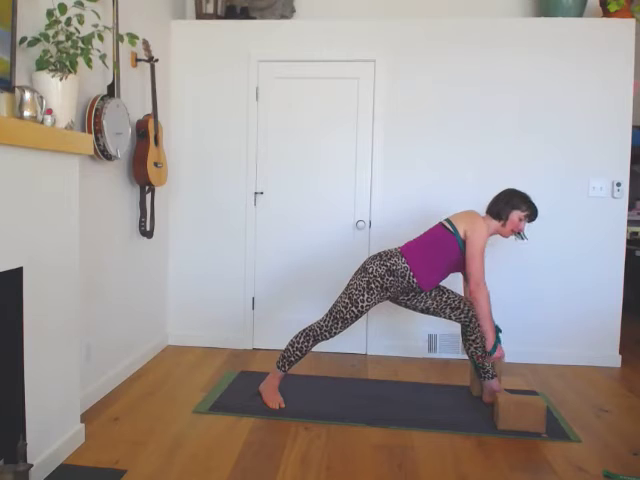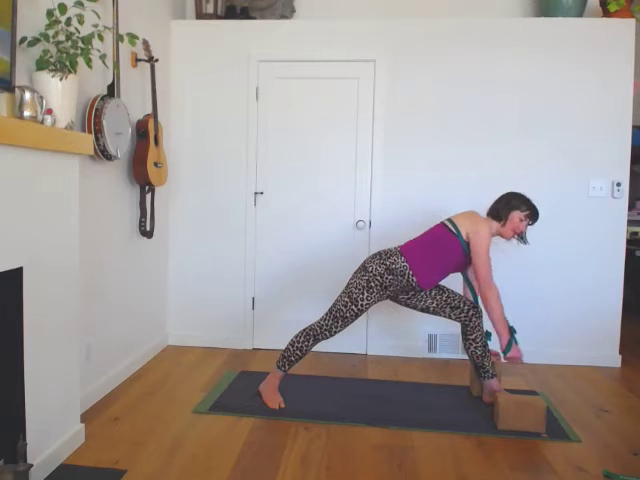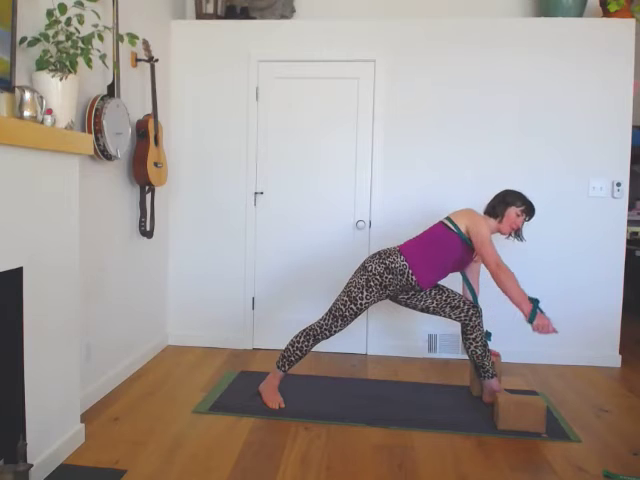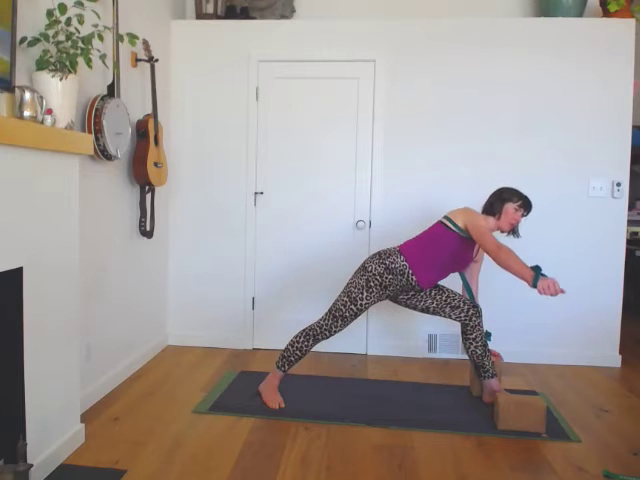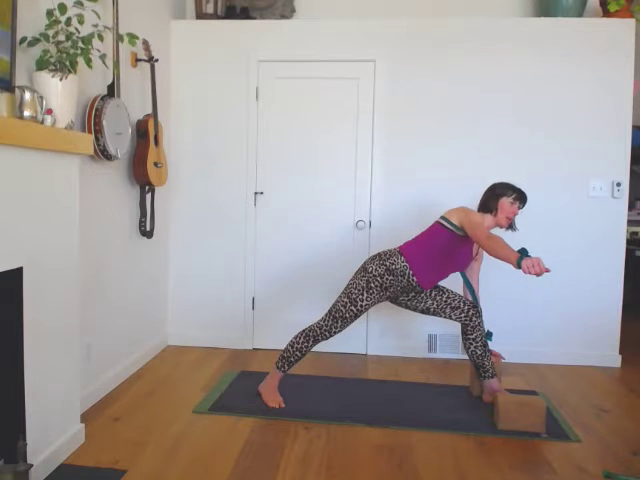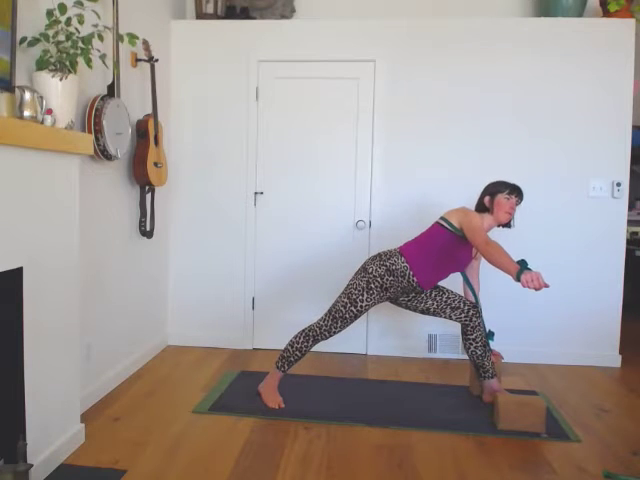
dt=0.3s
person 1, frame 1
left shoulder: (477, 239)
right shoulder: (476, 223)
left elbow: (472, 296)
right elbow: (477, 287)
left wrist: (484, 338)
right wrist: (492, 339)
left hip: (408, 287)
right hip: (386, 272)
left knee: (469, 313)
right knee: (330, 326)
left ankle: (490, 386)
right ankle: (271, 381)
person 1, frame 2
left shoulder: (477, 243)
right shoulder: (477, 224)
left elbow: (472, 294)
right elbow: (487, 288)
left wrist: (480, 344)
right wrist: (506, 339)
left hip: (408, 286)
right hip: (385, 270)
left knee: (470, 311)
right knee: (329, 325)
left ankle: (490, 386)
right ankle: (271, 381)
person 1, frame 3
left shoulder: (477, 248)
right shoulder: (474, 219)
left elbow: (470, 296)
right elbow: (497, 269)
left wrist: (480, 344)
right wrist: (531, 311)
left hip: (408, 287)
right hip: (386, 270)
left knee: (470, 311)
right knee: (329, 325)
left ankle: (490, 386)
right ankle: (271, 381)
person 1, frame 4
left shoulder: (478, 248)
right shoulder: (470, 217)
left elbow: (469, 298)
right elbow: (498, 251)
left wrist: (479, 343)
right wrist: (534, 277)
left hip: (410, 287)
right hip: (386, 270)
left knee: (470, 312)
right knee: (329, 325)
left ankle: (490, 386)
right ankle: (271, 381)
person 1, frame 5
left shoulder: (477, 250)
right shoulder: (466, 215)
left elbow: (471, 296)
right elbow: (489, 240)
left wrist: (481, 344)
right wrist: (520, 259)
left hip: (411, 288)
right hip: (387, 270)
left knee: (469, 312)
right knee: (329, 325)
left ankle: (490, 385)
right ankle: (271, 382)
person 1, frame 6
left shoulder: (476, 250)
right shoulder: (466, 215)
left elbow: (472, 297)
right elbow: (488, 246)
left wrist: (483, 343)
right wrist: (519, 271)
left hip: (411, 289)
right hip: (388, 271)
left knee: (469, 312)
right knee: (329, 325)
left ankle: (490, 386)
right ankle: (270, 381)
